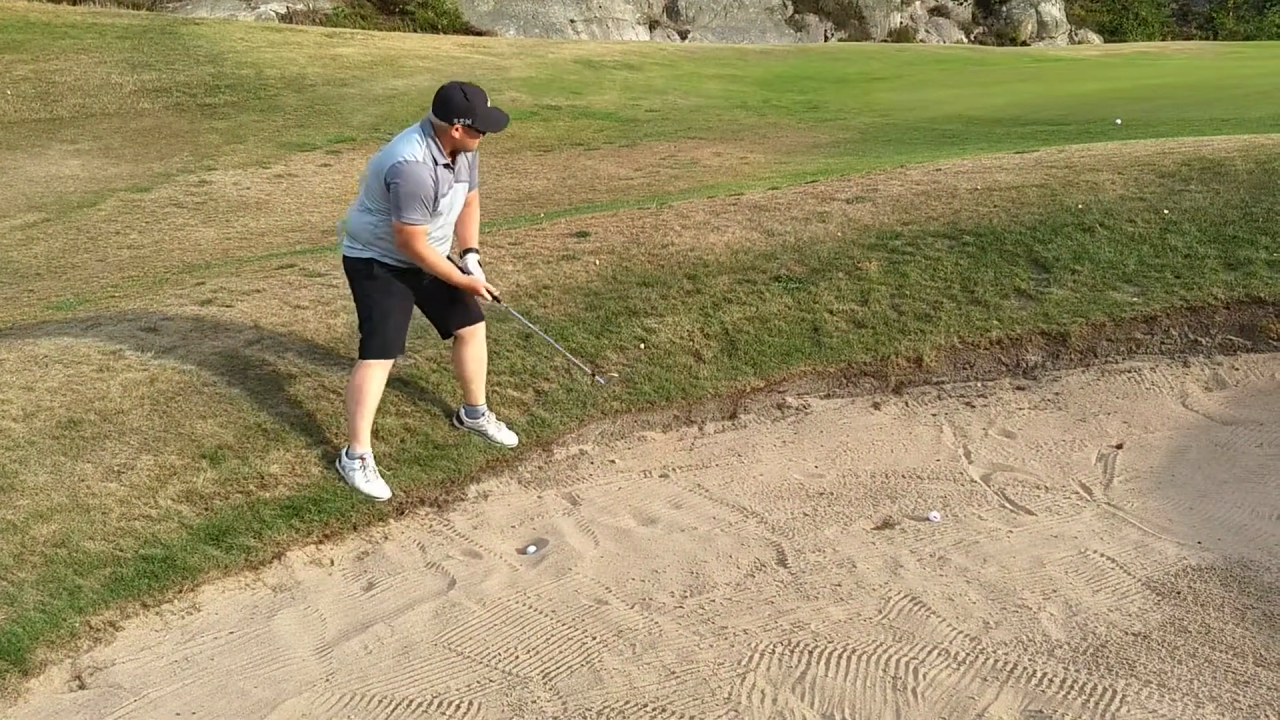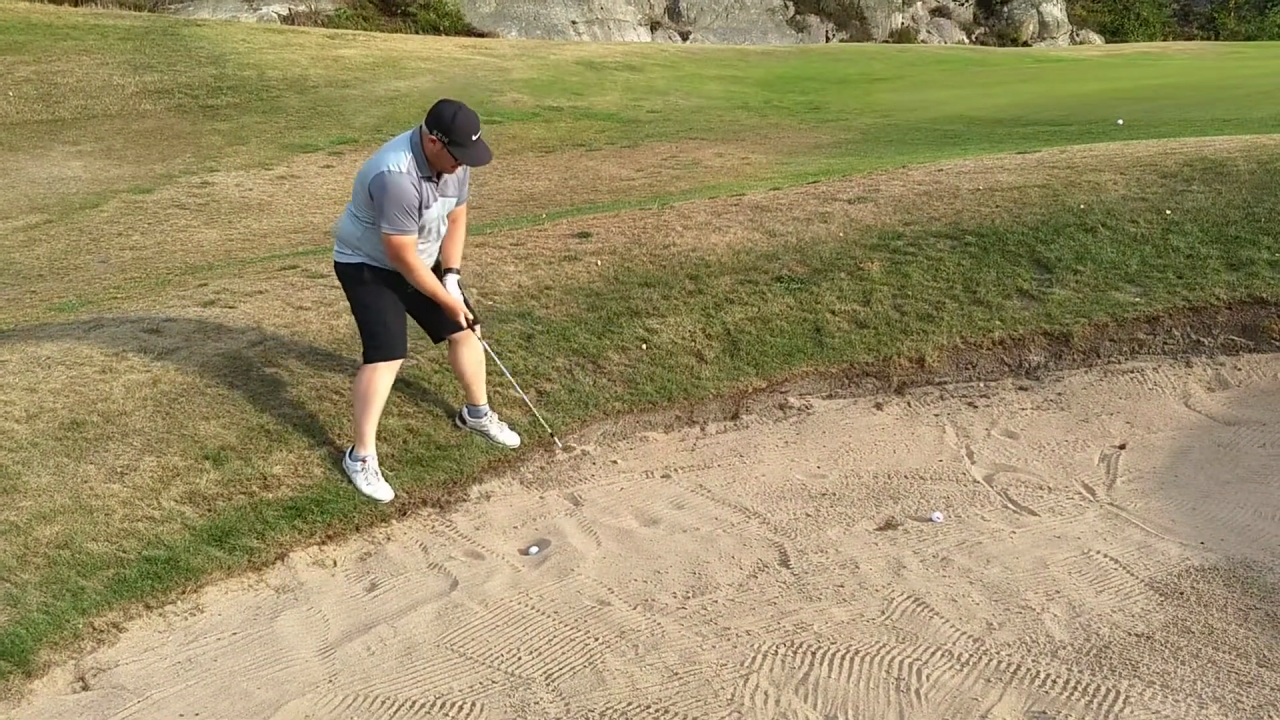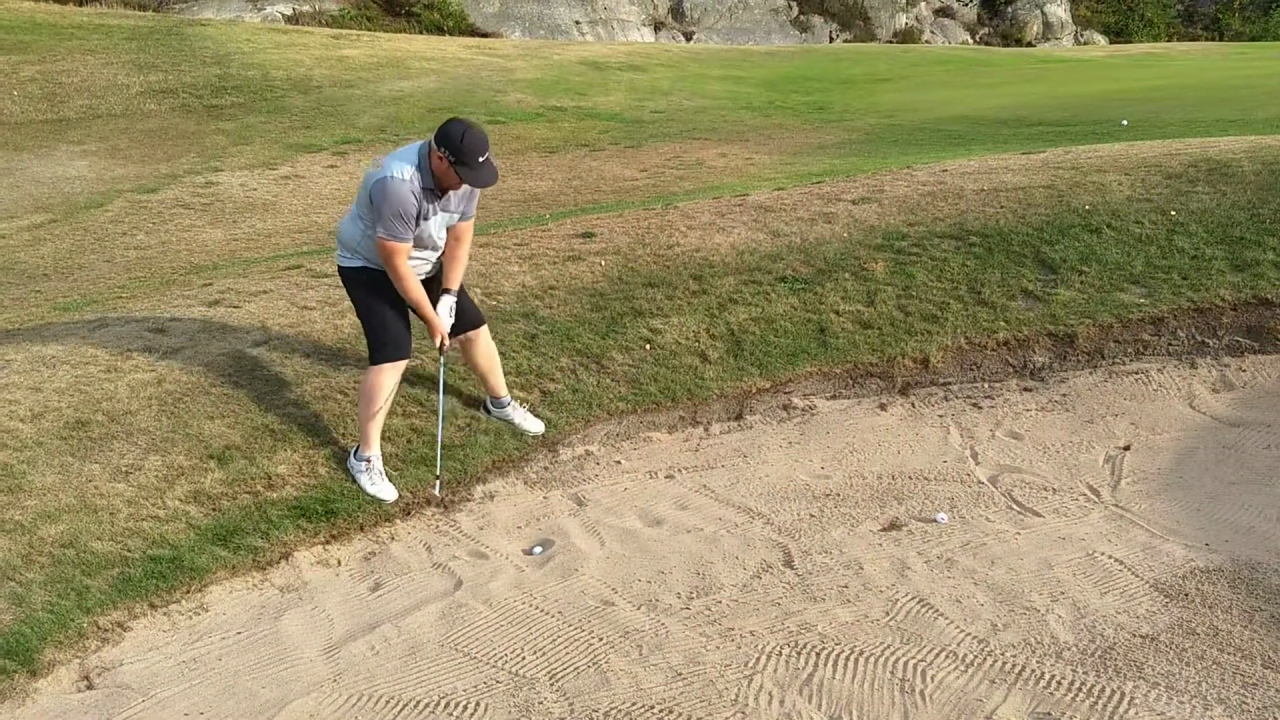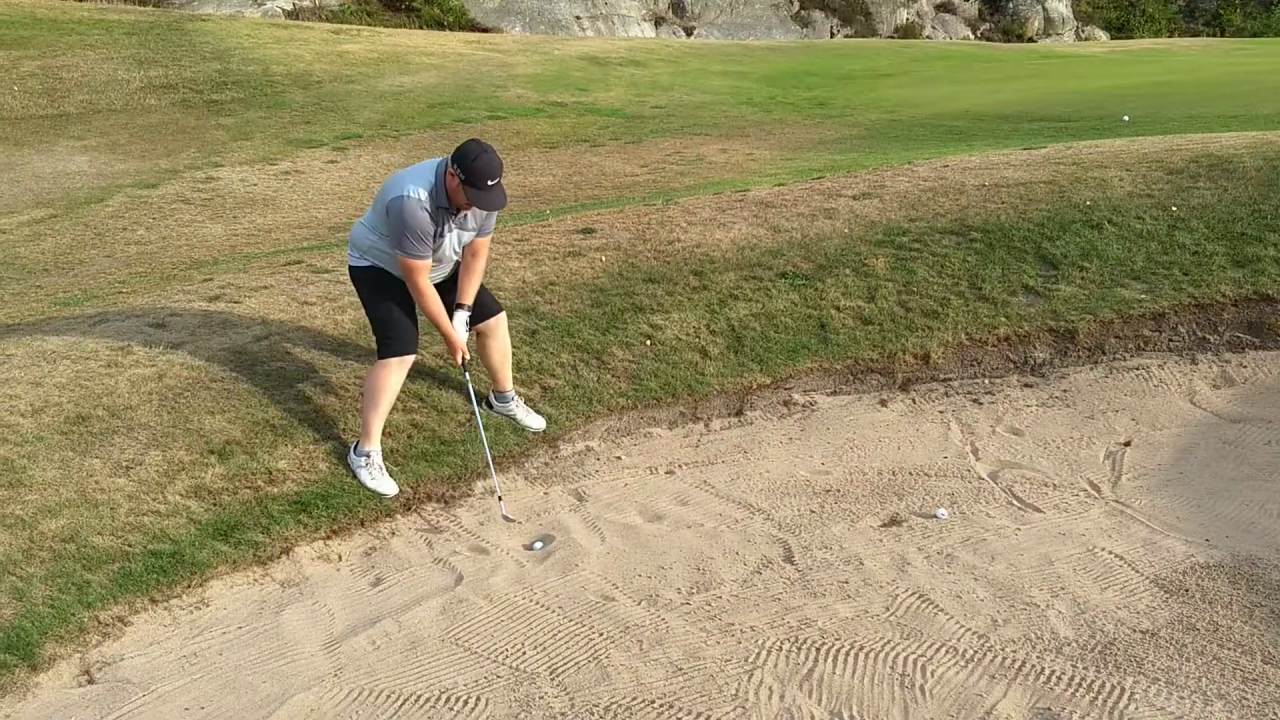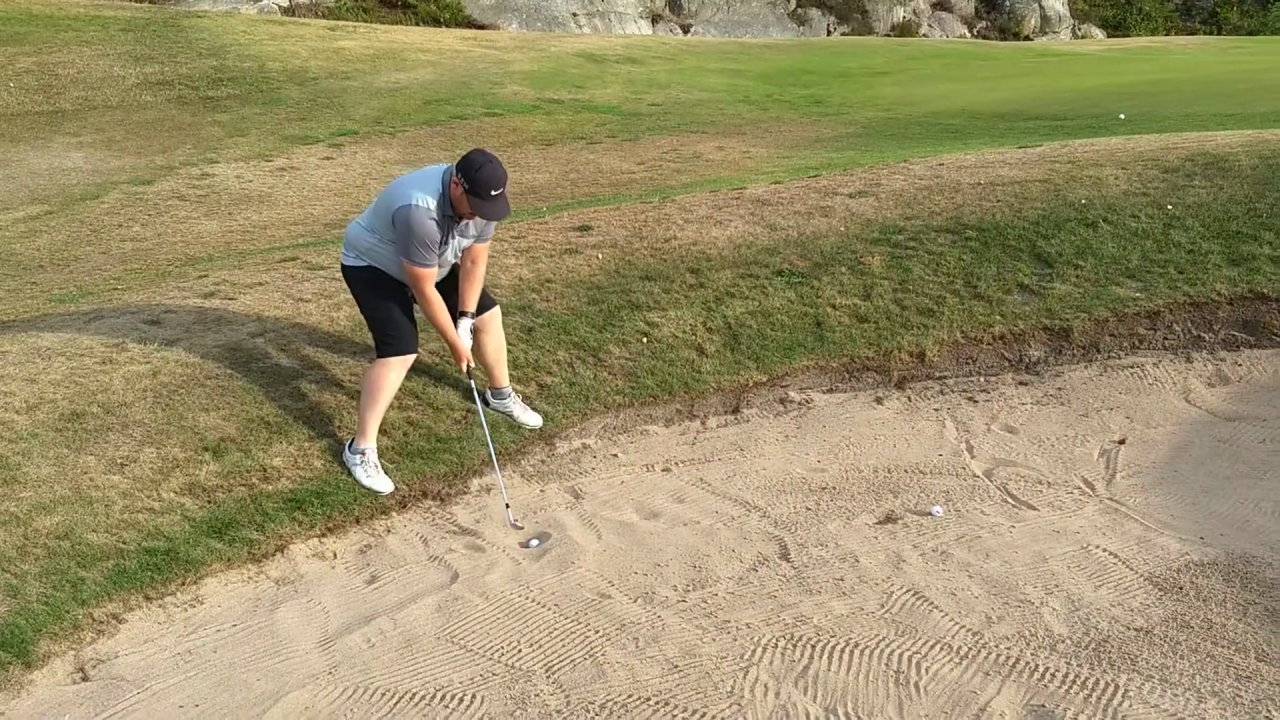
dt=0.3s
person 1, frame 1
left shoulder: (462, 147)
right shoulder: (413, 166)
left elbow: (469, 201)
right elbow: (411, 245)
left wrist: (471, 256)
right wrist: (462, 280)
left hip: (428, 256)
right hip: (378, 261)
left knee: (471, 326)
right knee: (380, 353)
left ankle: (475, 413)
right ankle: (356, 455)
person 1, frame 2
left shoulder: (453, 161)
right shoulder: (396, 176)
left elbow: (455, 219)
right elbow: (402, 256)
left wrist: (452, 277)
right wrist: (446, 301)
left hip: (422, 262)
right hip: (368, 265)
left knee: (465, 330)
right knee: (386, 355)
left ankle: (477, 412)
right ankle: (361, 457)
person 1, frame 3
left shoulder: (465, 177)
right shoulder: (398, 184)
left elbow: (459, 239)
right elbow: (394, 263)
left wrist: (447, 297)
right wrist: (430, 318)
left hip: (428, 264)
right hip: (370, 267)
left knee: (475, 328)
right knee: (391, 356)
left ankle: (500, 402)
right ankle: (365, 457)
person 1, frame 4
left shoulder: (481, 191)
right shoulder: (413, 202)
left elbow: (476, 254)
right elbow: (416, 281)
left wrist: (462, 312)
right wrist: (449, 335)
left hip: (440, 266)
right hip: (381, 268)
left knee: (493, 318)
right knee: (399, 353)
left ankle: (504, 398)
right ankle: (366, 452)
person 1, frame 5
left shoulder: (481, 197)
right shoulder: (420, 210)
left elbow: (474, 260)
right elbow: (423, 289)
left wrist: (466, 320)
right wrist: (455, 342)
left hip: (433, 265)
right hip: (372, 266)
left knee: (487, 313)
right knee: (399, 352)
left ankle: (501, 395)
right ankle: (361, 450)
